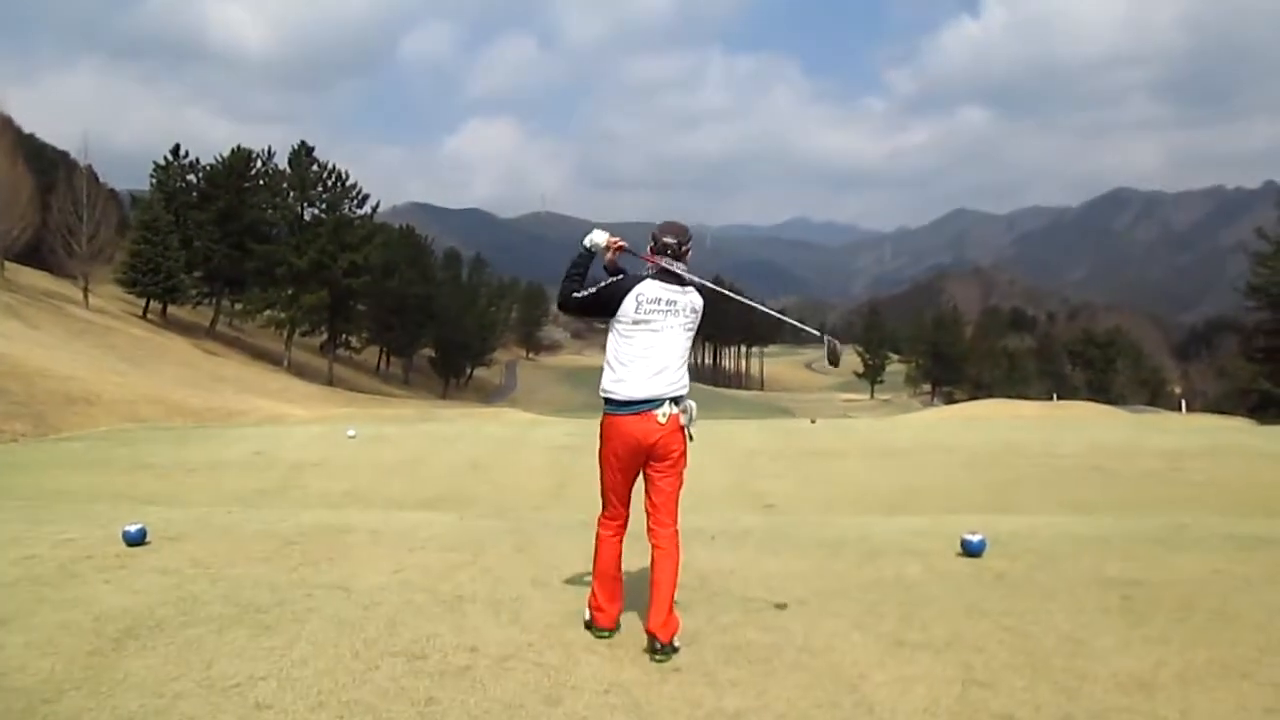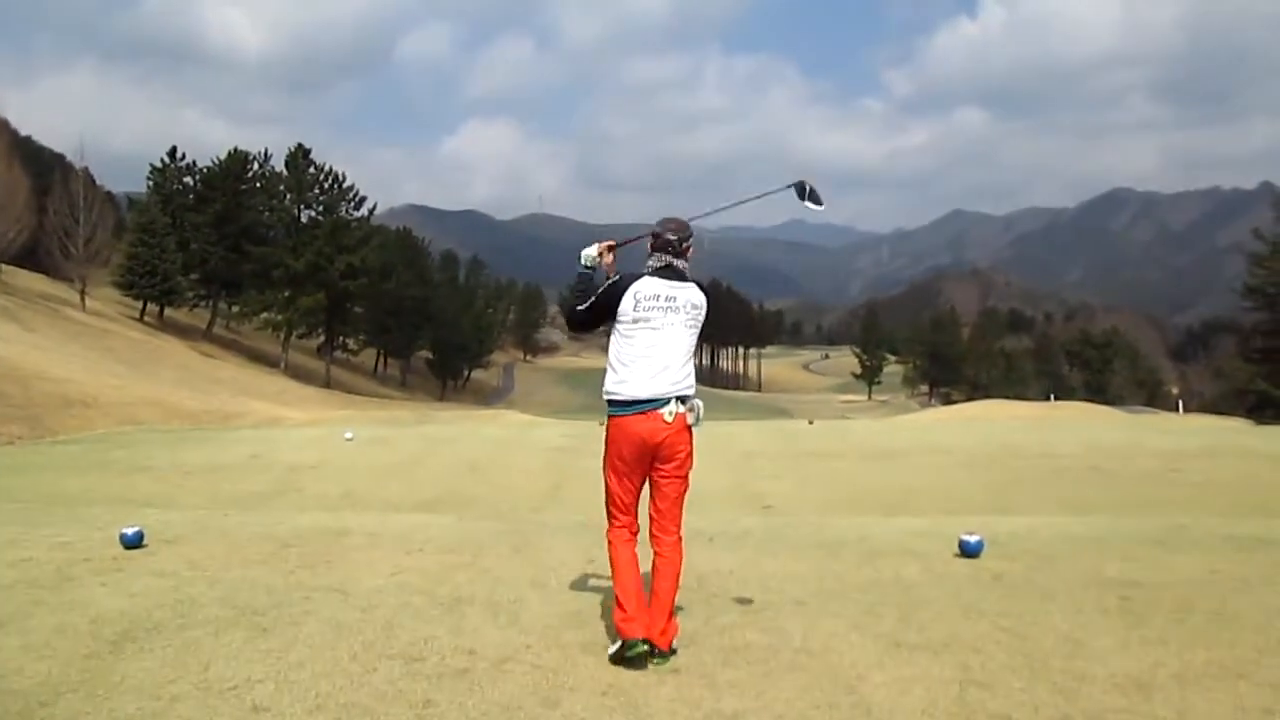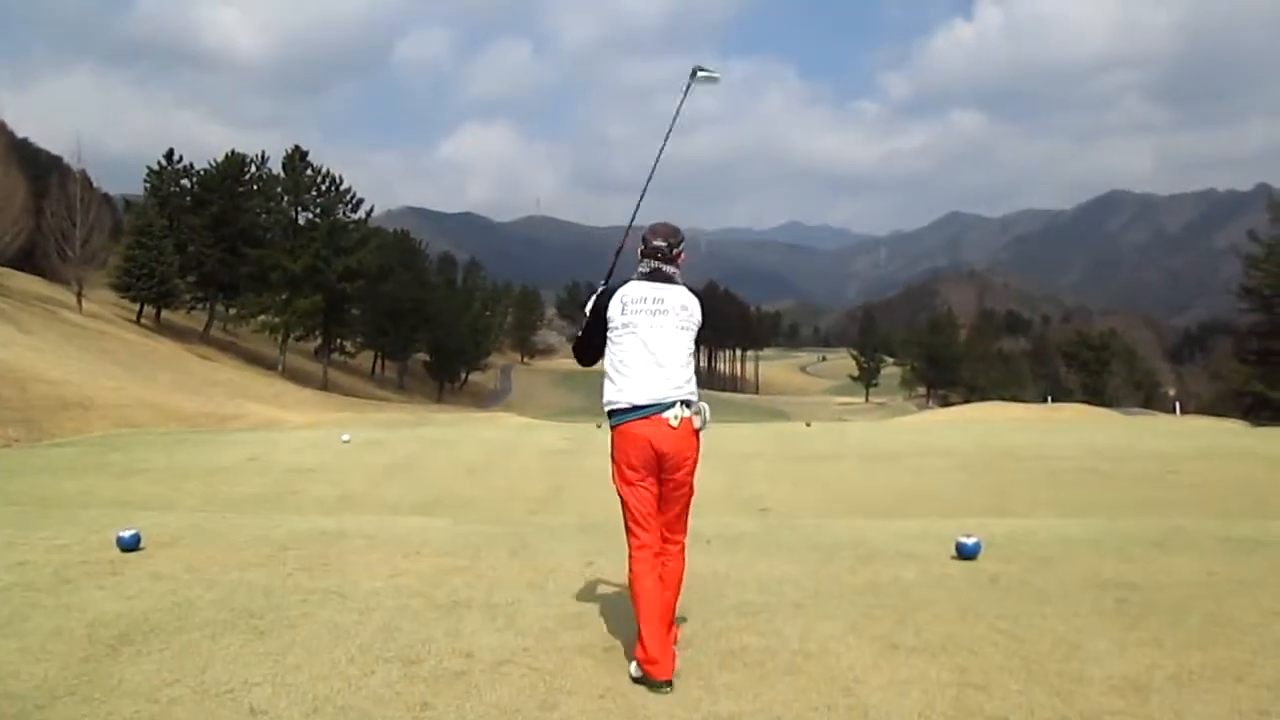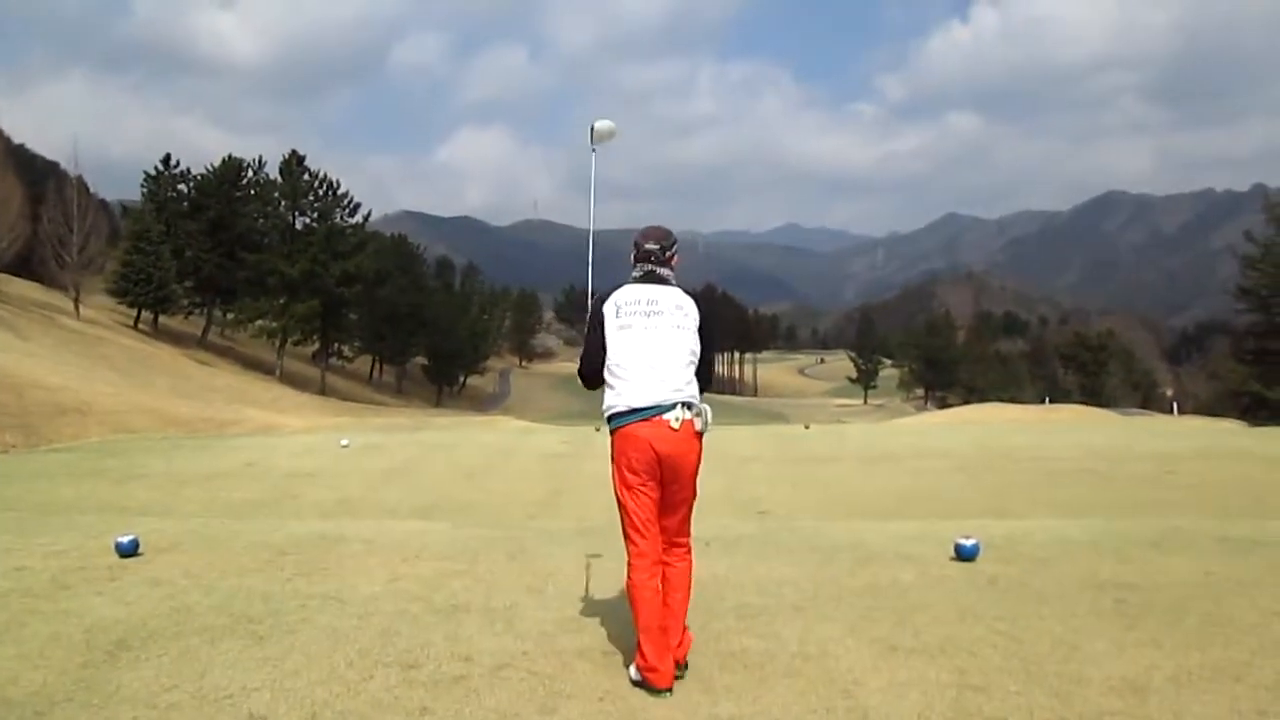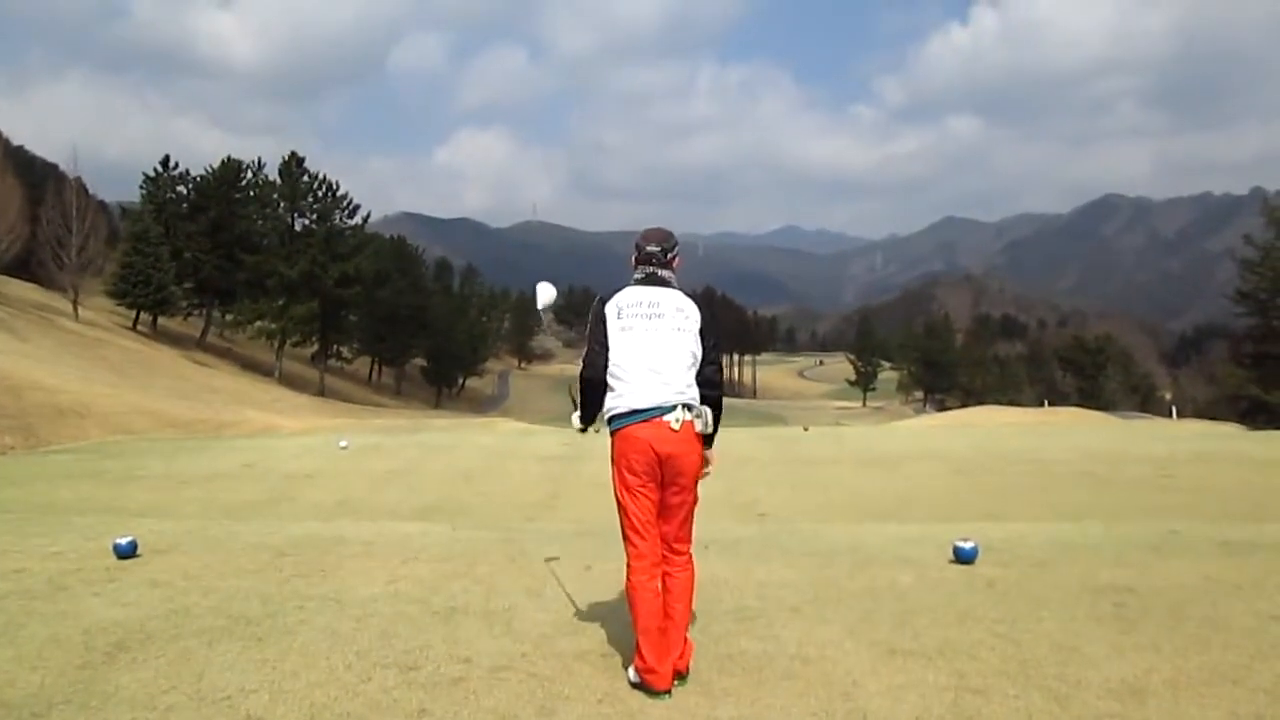
dt=0.2s
person 1, frame 1
left shoulder: (627, 290)
right shoulder: (695, 300)
left elbow: (567, 300)
left wrist: (591, 249)
right wrist: (614, 267)
left hip: (622, 420)
right hip: (669, 421)
left knee: (612, 518)
right knee: (664, 528)
left ankle: (603, 613)
right ankle: (662, 633)
person 1, frame 2
left shoulder: (626, 288)
right shoulder: (698, 299)
left elbow: (575, 319)
left wrist: (589, 266)
right wrist: (613, 275)
left hip: (627, 421)
right hip: (676, 421)
left knee: (622, 527)
right knee: (668, 532)
left ankle: (633, 629)
right ankle: (661, 636)
person 1, frame 3
left shoulder: (615, 296)
right shoulder: (692, 304)
left elbow: (584, 355)
left wrist: (593, 308)
left hip: (632, 429)
right hip: (682, 426)
left knee: (643, 545)
right knee: (672, 540)
left ankle: (654, 661)
right ankle: (662, 641)
person 1, frame 4
left shoulder: (610, 303)
right shoulder: (690, 306)
left elbow: (589, 375)
left wrist: (615, 370)
left hip: (632, 433)
right hip: (683, 428)
left knee: (643, 551)
right knee: (677, 544)
left ankle: (654, 668)
right ankle: (675, 651)
person 1, frame 5
left shoulder: (611, 305)
right shoulder: (693, 309)
left elbow: (593, 375)
right elbow: (712, 380)
left wrist: (586, 417)
right wrist: (708, 440)
left hip: (632, 434)
right hip: (684, 431)
left knee: (642, 554)
right knee: (678, 551)
left ankle: (653, 670)
right ankle: (677, 658)
